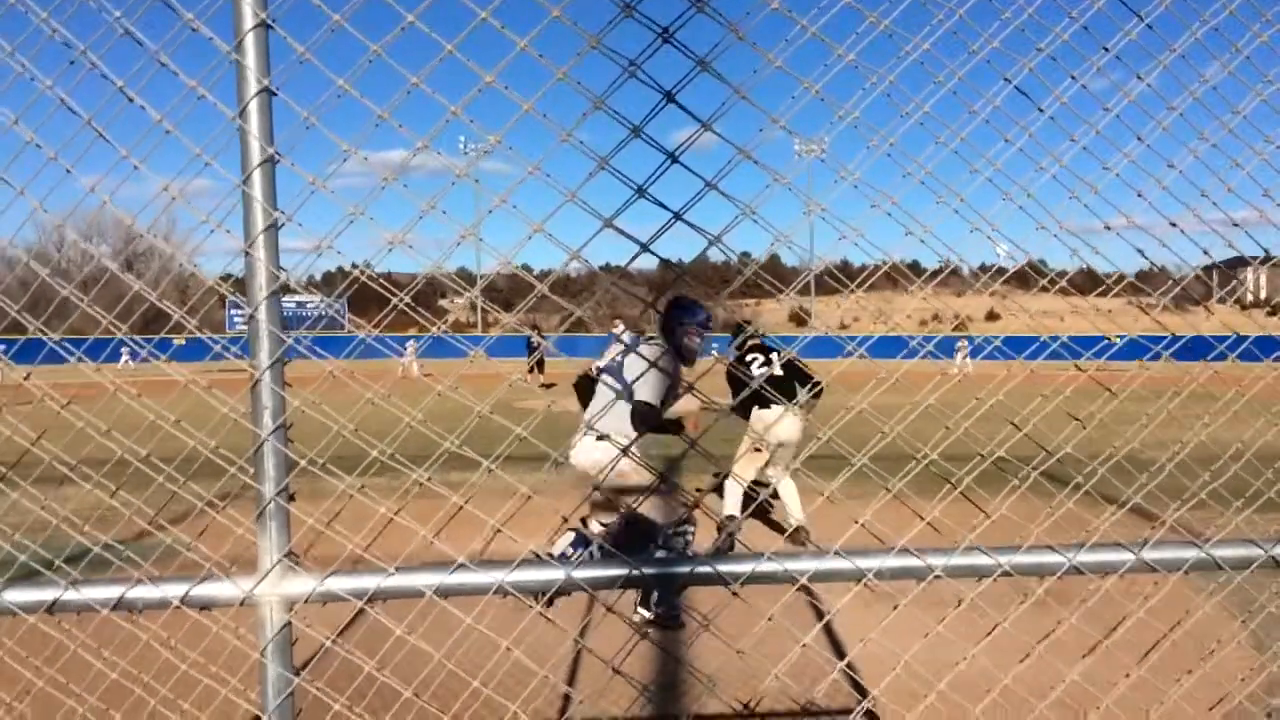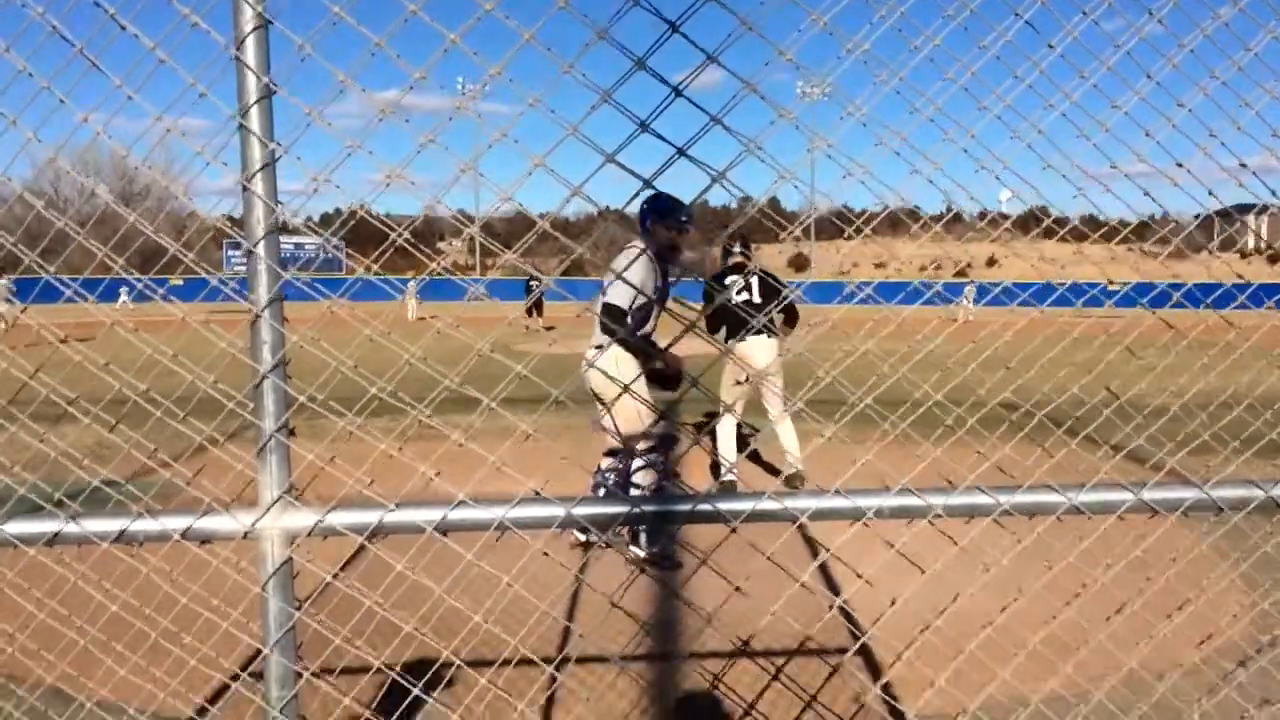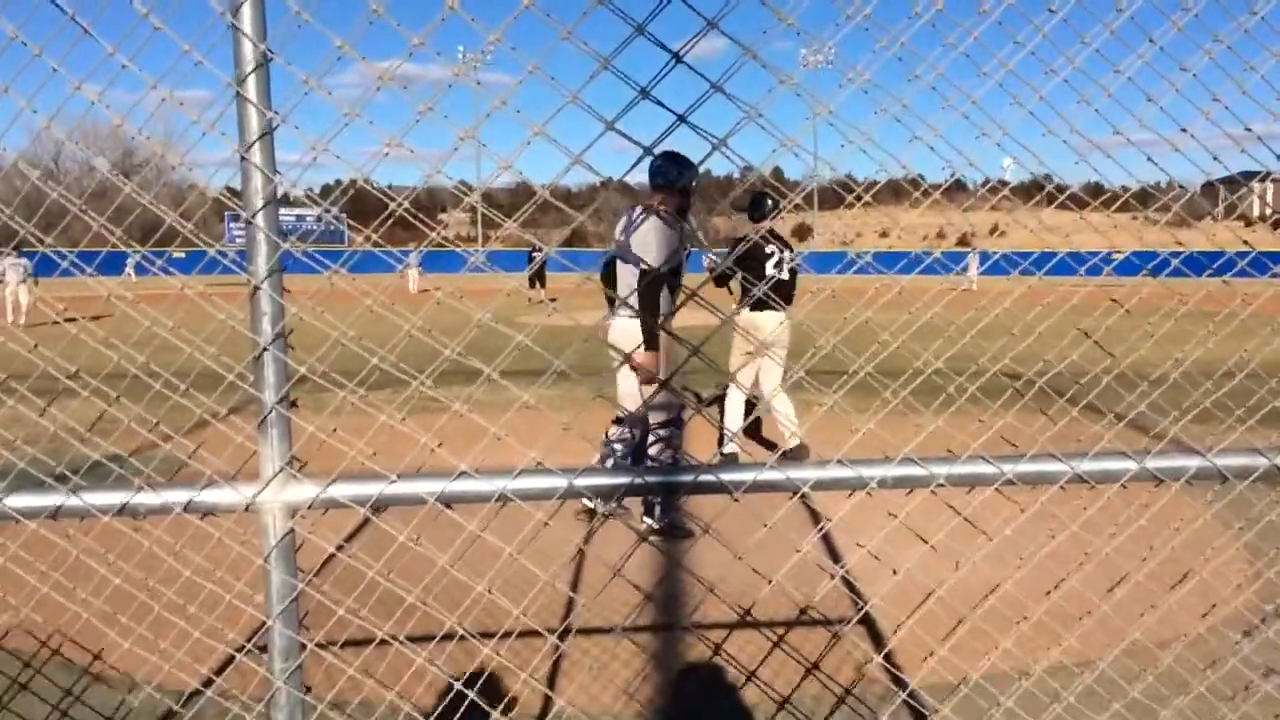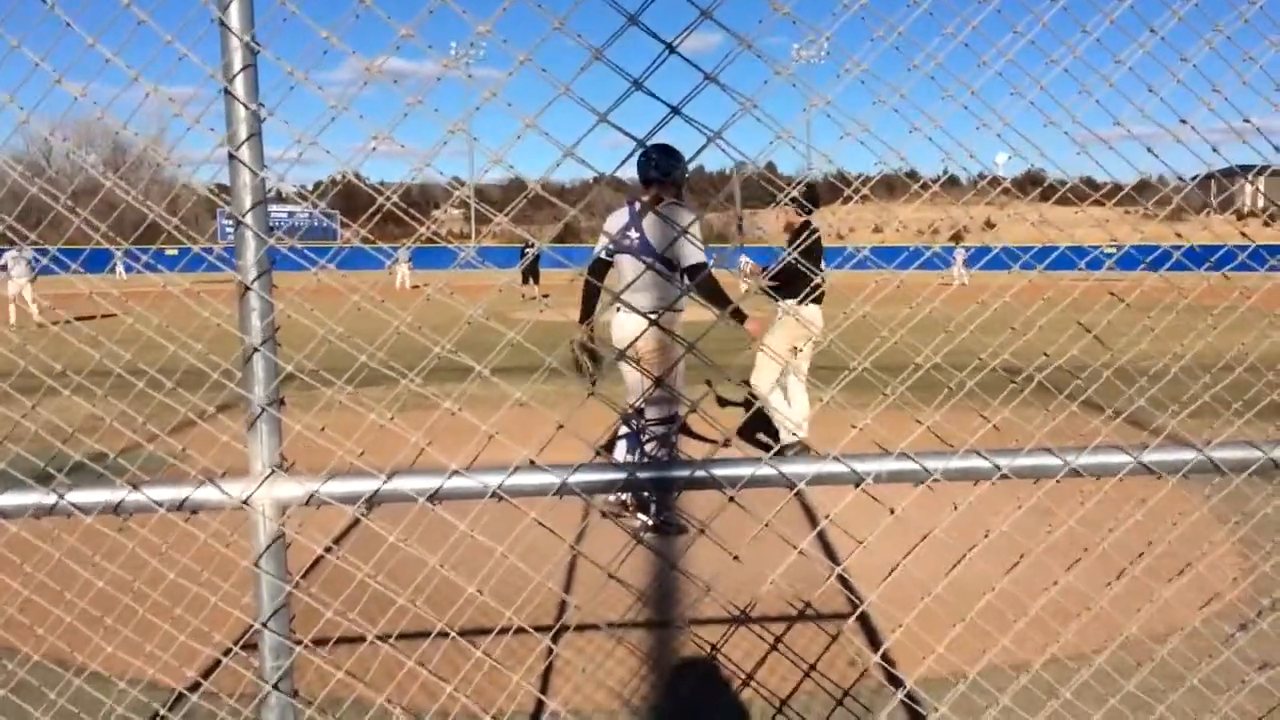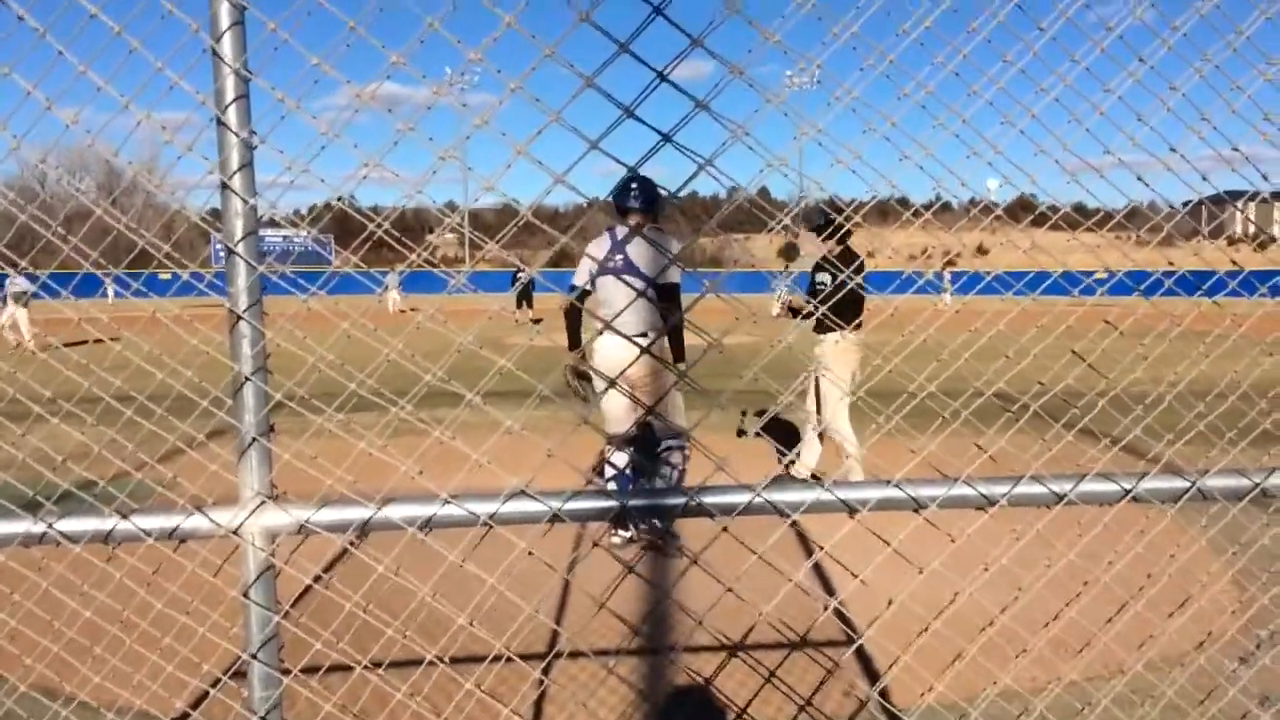
dt=0.5s
person 1, frame 1
left shoulder: (635, 349)
right shoulder: (661, 358)
left elbow: (582, 383)
right elbow: (641, 418)
right wrist: (680, 427)
left hip: (584, 447)
right hip: (613, 451)
left knee: (603, 519)
right knee: (676, 521)
right ankle: (654, 607)
person 1, frame 2
left shoulder: (653, 262)
right shoulder: (638, 260)
right elbow: (611, 321)
left wrist: (655, 357)
right wrist: (657, 356)
left hip: (613, 363)
right hip: (616, 364)
left knee: (622, 447)
right knee: (651, 446)
left ankle: (592, 526)
right ankle: (644, 542)
person 1, frame 3
left shoulder: (632, 218)
right shoulder: (668, 224)
left elbow: (608, 273)
right elbow: (650, 287)
right wrist: (653, 347)
left hip: (622, 325)
right hip: (647, 331)
left knee: (630, 416)
right knee: (665, 421)
left ankle: (600, 496)
right ankle: (658, 512)
person 1, frame 4
left shoulder: (619, 218)
right shoulder: (679, 217)
left elbow: (594, 275)
right elbow: (700, 279)
left wrist: (585, 324)
right wrist: (742, 318)
left hip: (623, 323)
right hip: (657, 328)
left knee: (637, 410)
right knee: (661, 418)
left ankle: (625, 489)
right ankle: (653, 509)
person 1, frame 5
left shoulder: (597, 245)
right shoulder: (661, 241)
left elbow: (572, 303)
right elbow: (670, 304)
left wrist: (575, 349)
right wrist: (679, 359)
left hip: (605, 350)
right hip: (647, 350)
left knee: (618, 439)
right knee: (671, 436)
left ankle: (622, 524)
right ankle: (657, 517)
person 2, frame 1
left shoulder: (735, 364)
right shoulder: (783, 355)
left elbow: (743, 408)
right elbow: (815, 386)
left wrist: (735, 411)
right wrist: (803, 412)
left hip: (764, 419)
right hip: (792, 421)
left knee: (736, 477)
right knee: (780, 473)
left ankle: (730, 523)
right ankle: (799, 528)
person 2, frame 2
left shoulder: (715, 282)
right shoulder: (767, 278)
left elbow: (713, 328)
right elbow: (791, 315)
left wrist: (712, 314)
left hip: (740, 349)
right hip: (769, 347)
left knee: (728, 416)
right knee: (779, 412)
left ankle: (729, 476)
right ankle: (795, 470)
person 2, frame 3
left shoulder: (748, 243)
right shoulder: (786, 247)
left elbow: (721, 278)
right elbow: (789, 291)
left wrist: (712, 266)
left hip: (753, 319)
right hip: (780, 321)
left knee: (738, 386)
right knee: (772, 386)
left ankle: (729, 449)
right ankle: (794, 443)
person 2, frame 4
left shoulder: (802, 234)
right shoulder: (810, 234)
left elbow: (787, 272)
left wrist: (759, 273)
right wrist: (762, 285)
left hip: (795, 312)
right hip: (810, 314)
left knee: (762, 380)
right knee: (795, 382)
left ankle: (793, 439)
right ankle: (793, 444)
person 2, frame 5
left shoulder: (851, 262)
right shoulder: (823, 263)
left elbow: (849, 307)
right elbow: (813, 305)
left wrist: (803, 305)
right wrist: (790, 308)
left hip: (842, 343)
right hip: (823, 343)
left knee: (834, 417)
right knee: (814, 411)
left ankle: (855, 480)
right ankle: (802, 472)
